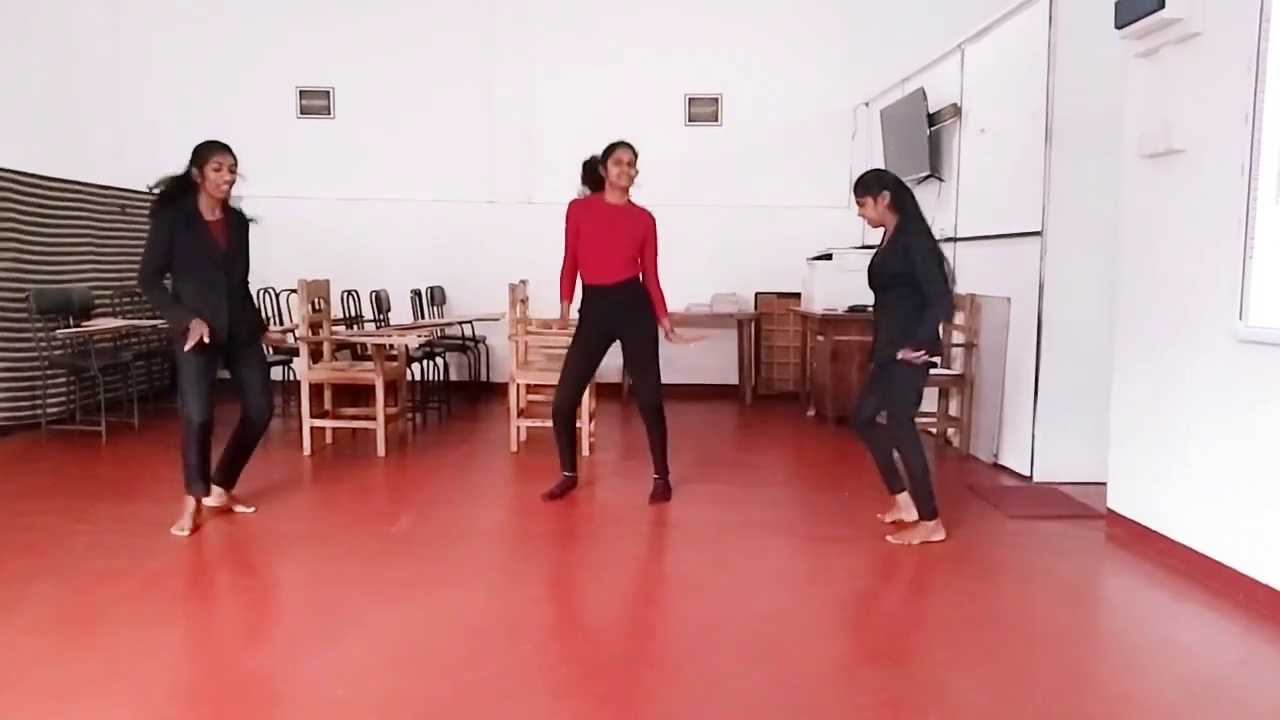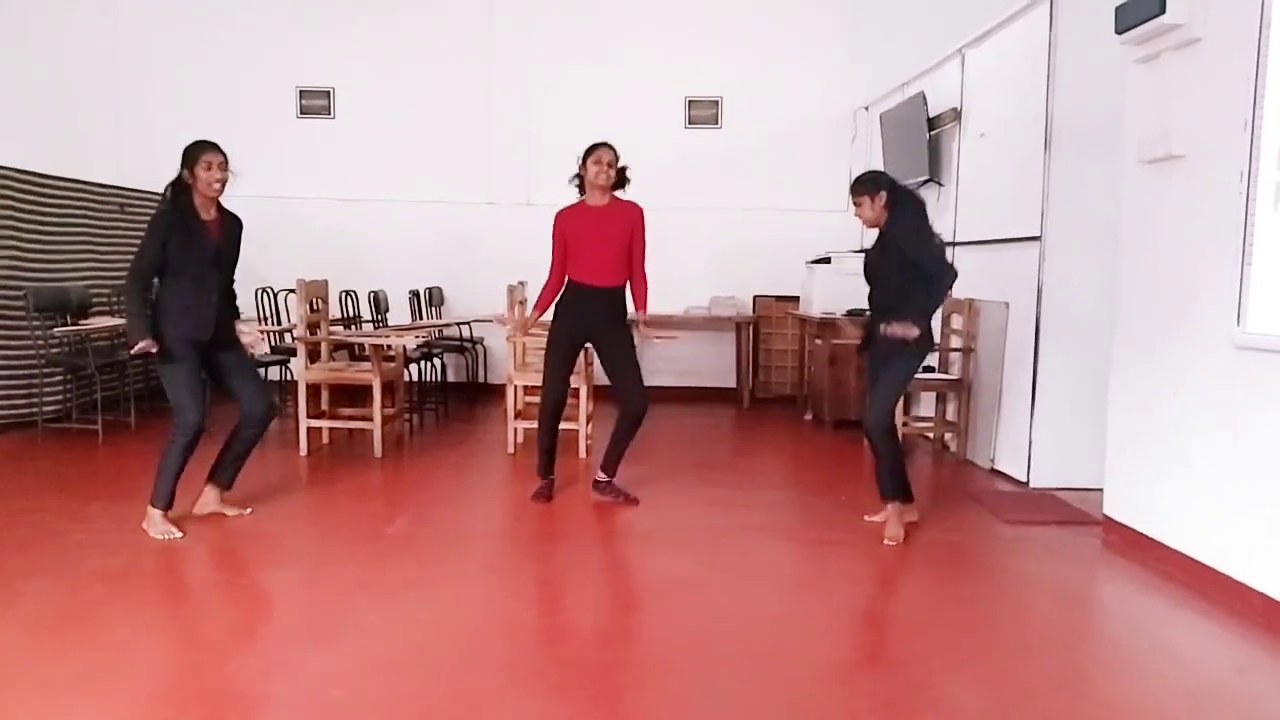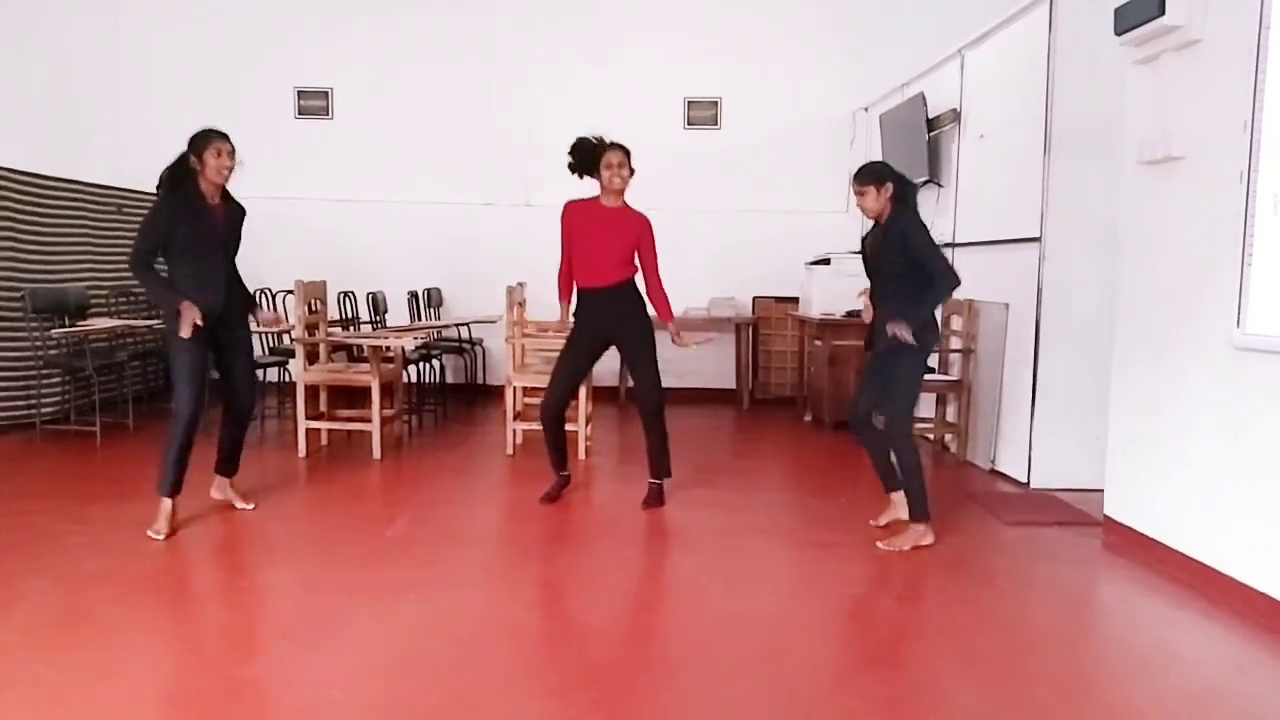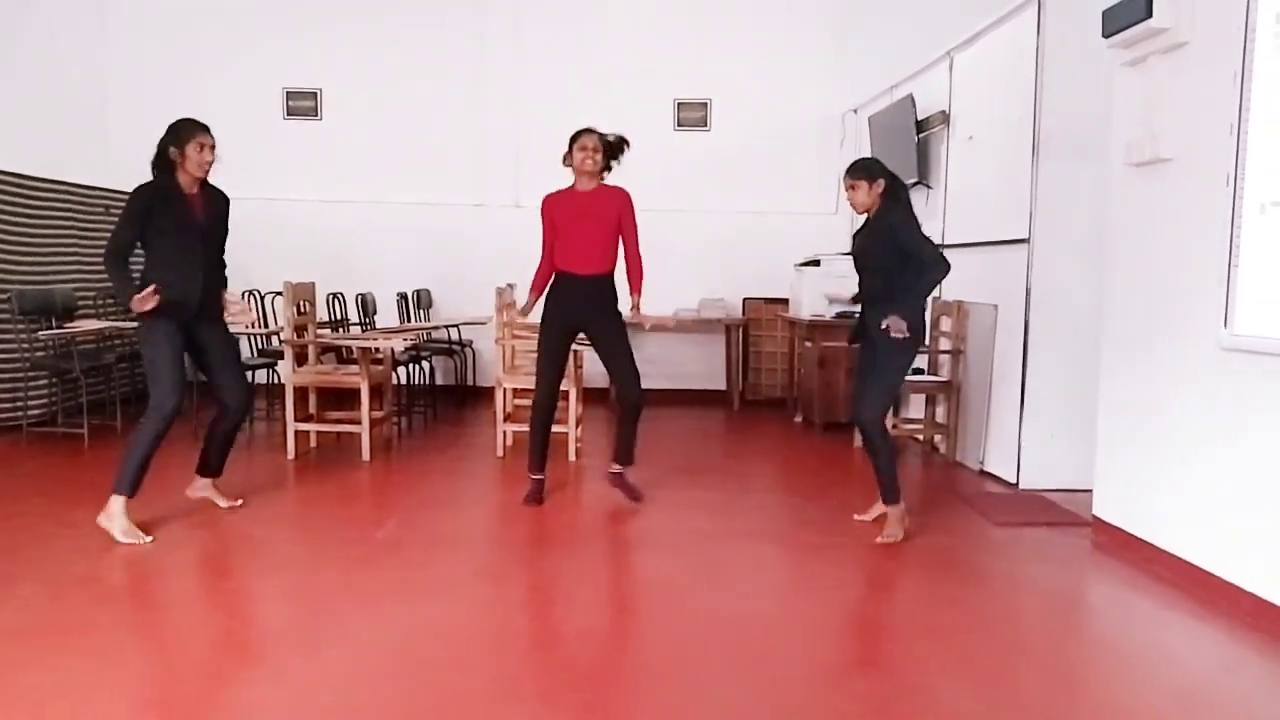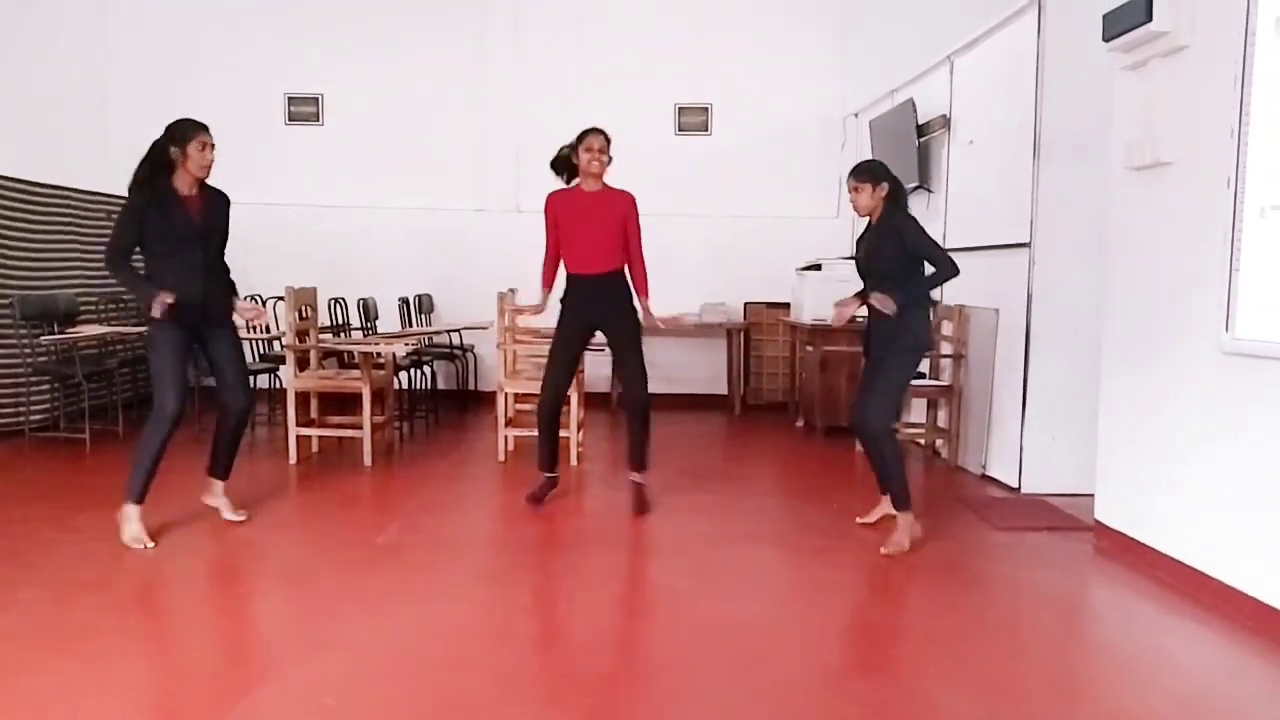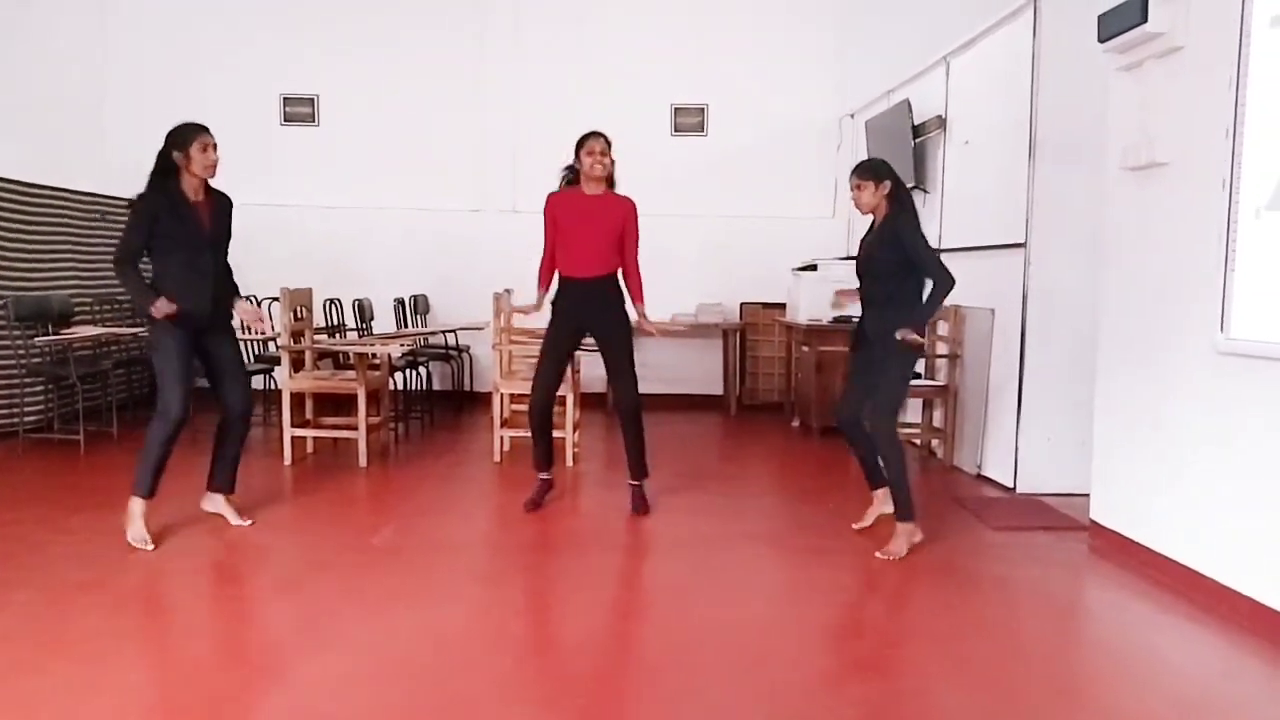
dt=0.3s
person 1, frame 1
left shoulder: (238, 222)
right shoulder: (172, 221)
right elbow: (150, 281)
left wrist: (259, 326)
right wrist: (186, 320)
left hip: (240, 331)
right hip: (196, 332)
left knee: (259, 412)
right knee: (198, 414)
left ankle: (219, 491)
right ankle: (192, 499)
person 1, frame 2
left shoulder: (231, 224)
right shoulder: (168, 220)
right elbow: (138, 280)
left wrist: (233, 322)
right wrist: (141, 331)
left hip: (218, 335)
right hip: (175, 336)
left knee: (260, 409)
right knee: (191, 419)
left ankle: (212, 495)
right ankle: (156, 512)
person 1, frame 3
left shoulder: (235, 210)
right shoulder: (173, 204)
right elbow: (140, 262)
left wrist: (253, 306)
right wrist: (178, 304)
left hip: (230, 317)
right hip: (190, 319)
left knee: (241, 400)
right knee: (187, 407)
left ankle: (223, 482)
right ankle: (166, 505)
person 1, frame 4
left shoulder: (218, 202)
right shoulder: (150, 197)
right elbow: (116, 254)
left wrist: (224, 295)
right wrist: (132, 295)
left hip: (205, 315)
right hip: (161, 314)
left knee: (237, 399)
right knee: (166, 403)
left ankle: (205, 481)
right ankle: (116, 507)
person 1, frame 5
left shoulder: (218, 201)
right shoulder: (147, 200)
right elbow: (116, 257)
left wrist: (234, 299)
right wrist: (151, 293)
left hip: (214, 315)
right hip: (171, 316)
left knee: (239, 400)
right knee: (170, 407)
left ankle: (216, 487)
right ankle: (131, 510)
person 1, frame 6
left shoulder: (222, 204)
right shoulder: (157, 202)
right elbow: (125, 260)
left wrist: (236, 300)
right wrist: (151, 299)
left hip: (213, 320)
right hip: (173, 319)
left knee: (238, 404)
right knee: (174, 409)
left ankle: (217, 494)
right ankle: (137, 508)
person 2, frame 1
left shoulder: (912, 239)
right shoulder: (890, 238)
left elbow: (940, 299)
left wrist: (917, 345)
right wrist: (882, 322)
left hip: (909, 351)
right hip: (890, 349)
left knee: (901, 429)
right knee: (862, 416)
left ankle: (929, 522)
right ankle: (903, 500)
person 2, frame 2
left shoulder: (903, 230)
right shoulder: (888, 236)
left elbow: (946, 273)
left wrist: (916, 320)
right wrist: (871, 330)
left hip: (905, 342)
right hip: (886, 341)
left knee: (875, 419)
right knee: (881, 422)
left ankle: (895, 506)
right ankle: (901, 504)
person 2, frame 3
left shoulder: (907, 226)
right shoulder: (878, 232)
left elbow: (947, 278)
left wrist: (912, 321)
right wrist: (873, 301)
left hip: (908, 340)
right hip: (886, 339)
left knee: (897, 425)
right knee: (859, 415)
left ankle: (920, 525)
right ankle: (898, 498)
person 2, frame 4
left shoulder: (896, 220)
right shoulder: (867, 230)
left elbow: (938, 264)
left wrist: (904, 312)
right wrist: (853, 299)
left hip: (897, 334)
right hip: (874, 331)
left knee: (870, 414)
right knee: (864, 416)
left ankle: (895, 510)
right ankle: (889, 502)
person 2, frame 5
left shoulder: (901, 225)
right shoulder: (869, 233)
left elbow: (947, 268)
left wrist: (899, 299)
right wrist: (857, 300)
left hip: (905, 336)
right hip: (882, 337)
left knee: (877, 419)
right knee: (862, 419)
left ankle: (906, 518)
right ankle: (890, 498)
person 2, frame 6
left shoulder: (902, 227)
right shoulder: (874, 231)
left elbow: (944, 279)
left wrist: (918, 323)
right wrist: (857, 293)
left hip: (897, 339)
right hip: (870, 335)
left knee: (878, 425)
right knee: (848, 416)
left ankle: (907, 525)
right ankle: (882, 494)
person 3, frame 1
left shoulder: (644, 219)
right shoulder: (578, 210)
left elbow: (650, 274)
right elbow: (570, 263)
left wrist: (665, 321)
right wrist: (565, 308)
left hip: (634, 307)
right hip: (593, 309)
left knee: (649, 397)
right knee: (563, 400)
left ankle: (661, 476)
right ankle: (569, 474)
person 3, frame 2
left shoulder: (632, 214)
right shoulder: (565, 218)
left elbow: (636, 270)
right elbow: (557, 272)
left wrist: (641, 315)
right wrist: (536, 313)
left hip: (612, 311)
right hip: (572, 308)
left knee: (636, 402)
right knee: (552, 399)
left ankle: (604, 477)
right ankle: (546, 477)
person 3, frame 3
left shoulder: (639, 222)
right shoulder: (574, 211)
left elbow: (651, 276)
right elbow: (568, 263)
left wrist: (671, 325)
right wrist: (563, 309)
left hip: (628, 309)
right hip: (589, 312)
left knee: (650, 400)
right knee: (552, 402)
left ankle: (657, 482)
right ankle: (561, 475)
person 3, frame 4
left shoulder: (619, 198)
right shoulder: (553, 203)
left elbow: (633, 255)
right elbow: (548, 259)
left wrist: (637, 301)
right wrist: (530, 300)
left hip: (603, 299)
right hip: (563, 299)
left knee: (631, 392)
right knee: (545, 396)
left ankle: (618, 468)
right ankle: (537, 477)
person 3, frame 5
left shoulder: (623, 201)
right shoulder: (556, 202)
left elbow: (635, 256)
right elbow: (552, 254)
left wrist: (644, 303)
right wrist: (545, 295)
left hip: (615, 297)
right hip: (577, 298)
left knee: (636, 395)
right knee: (551, 394)
left ankle: (638, 478)
right ankle: (548, 474)
person 3, frame 6
left shoulder: (625, 207)
right shoulder: (556, 202)
left elbow: (630, 262)
right elbow: (550, 255)
left wrist: (640, 310)
right wrist: (540, 297)
left hip: (609, 301)
right hip: (569, 300)
left knee: (626, 399)
right knee: (542, 394)
left ankle: (638, 483)
right ankle: (544, 477)
